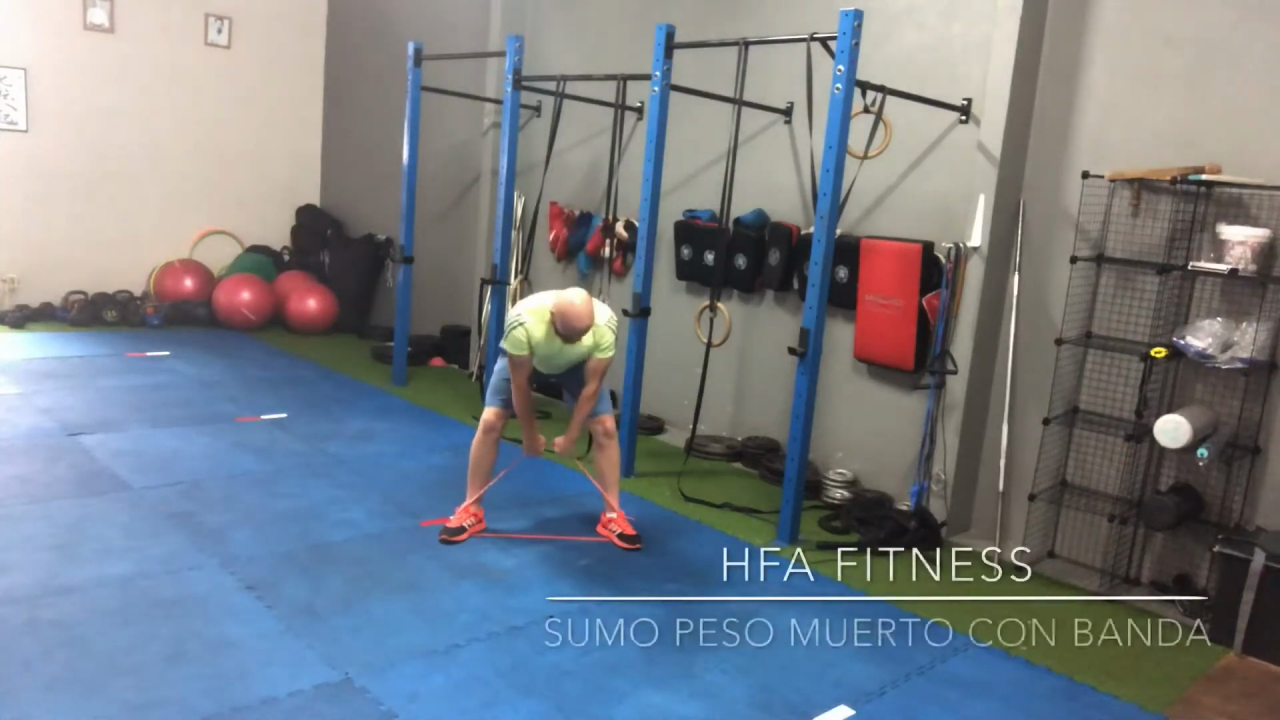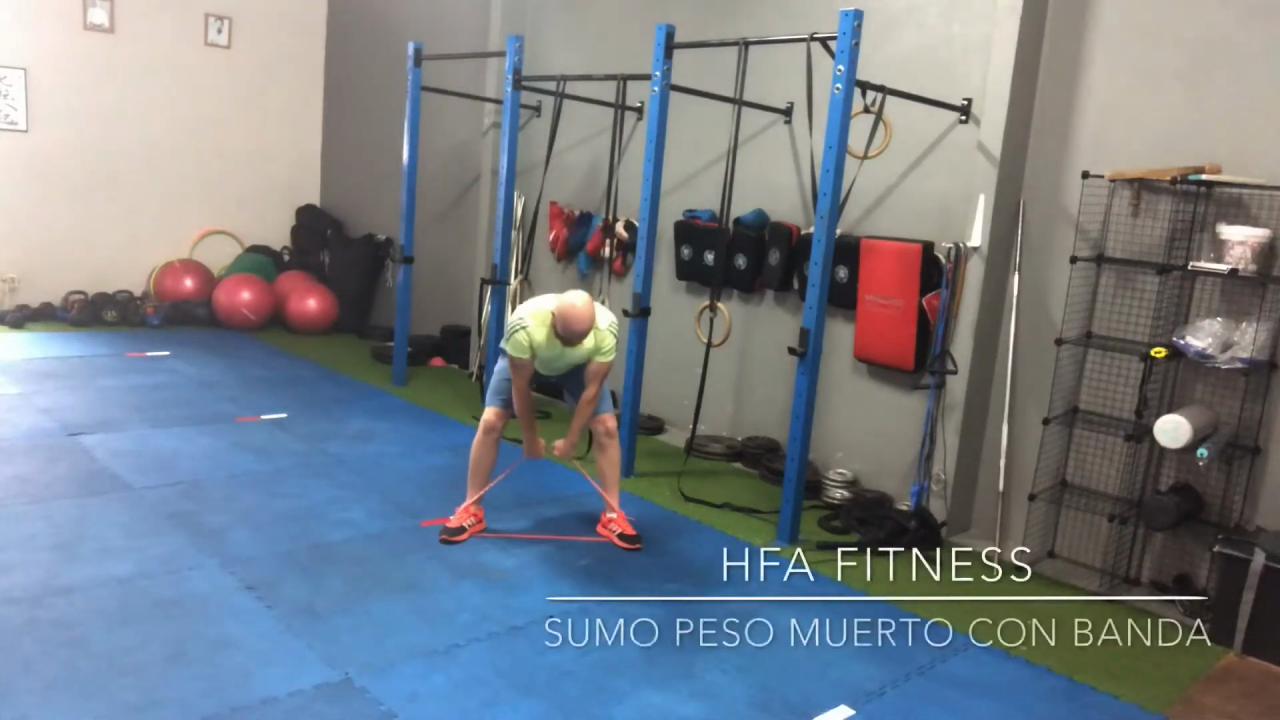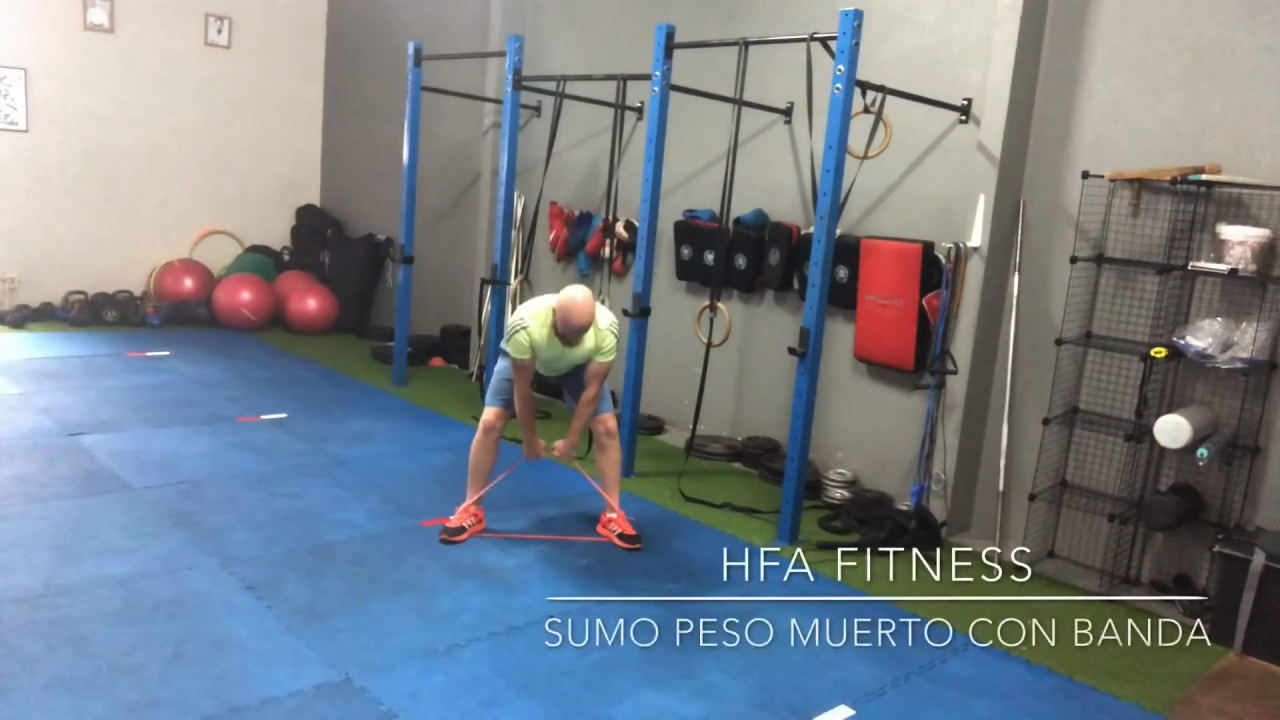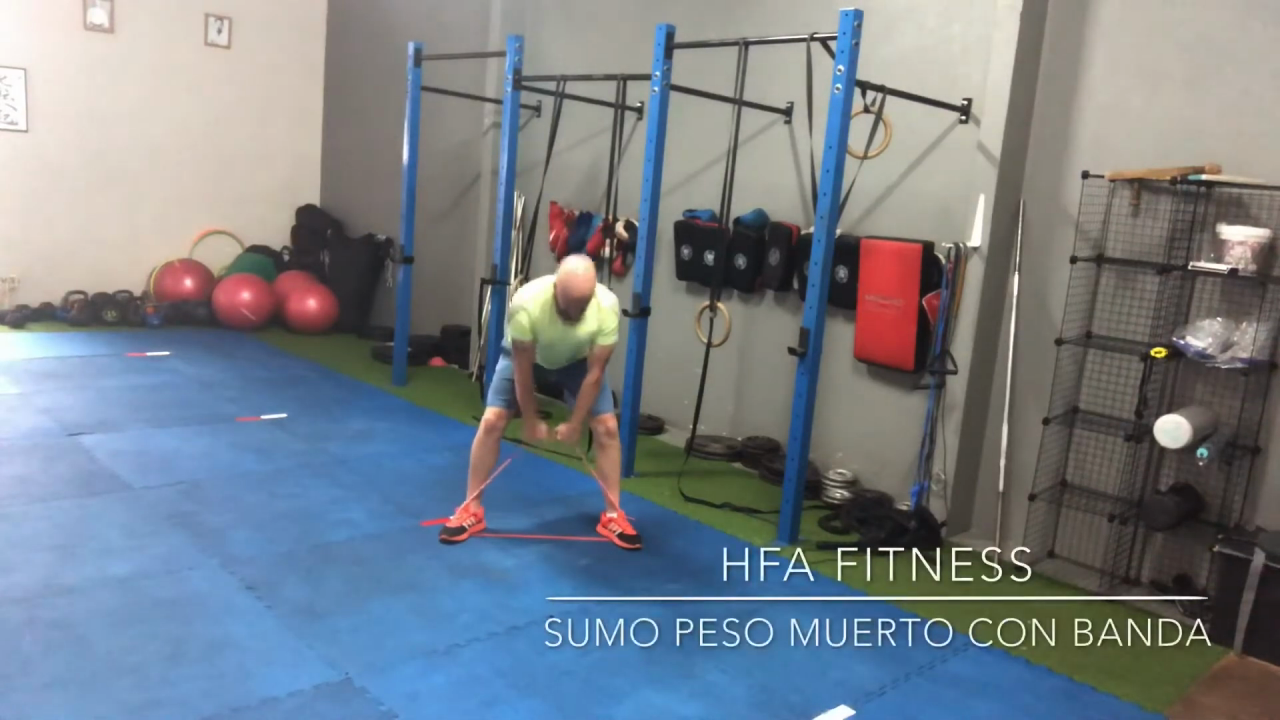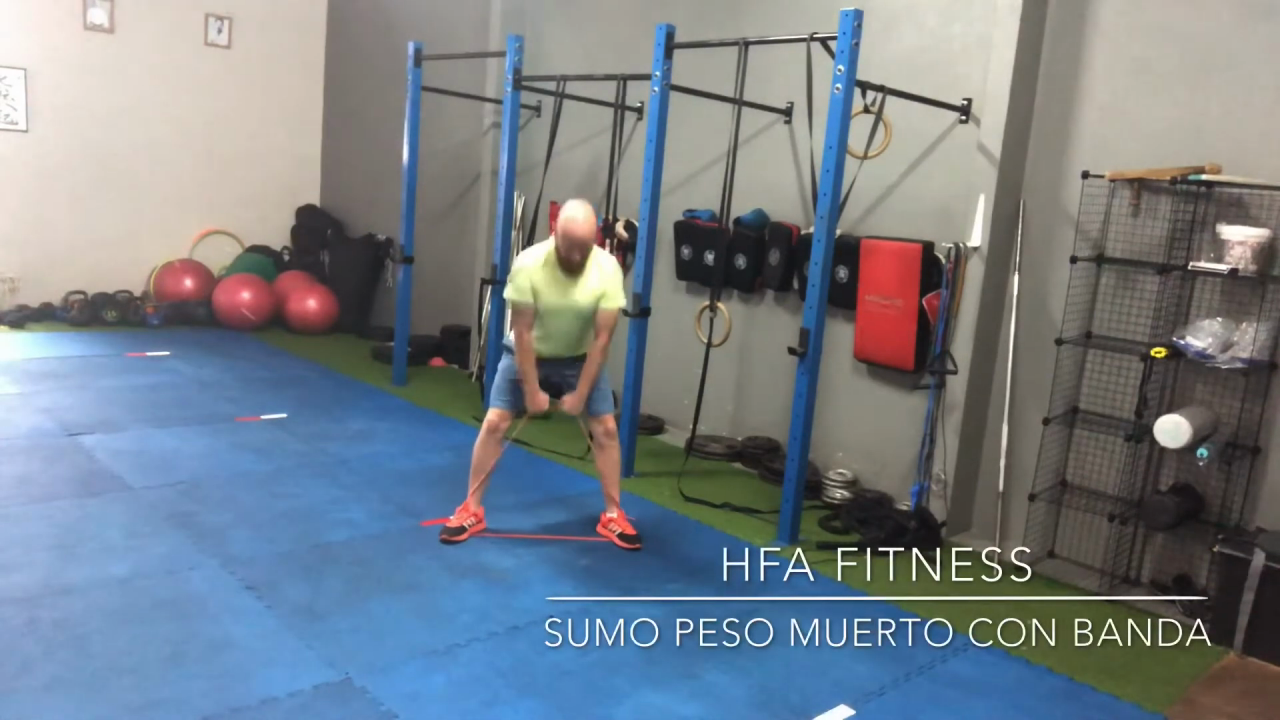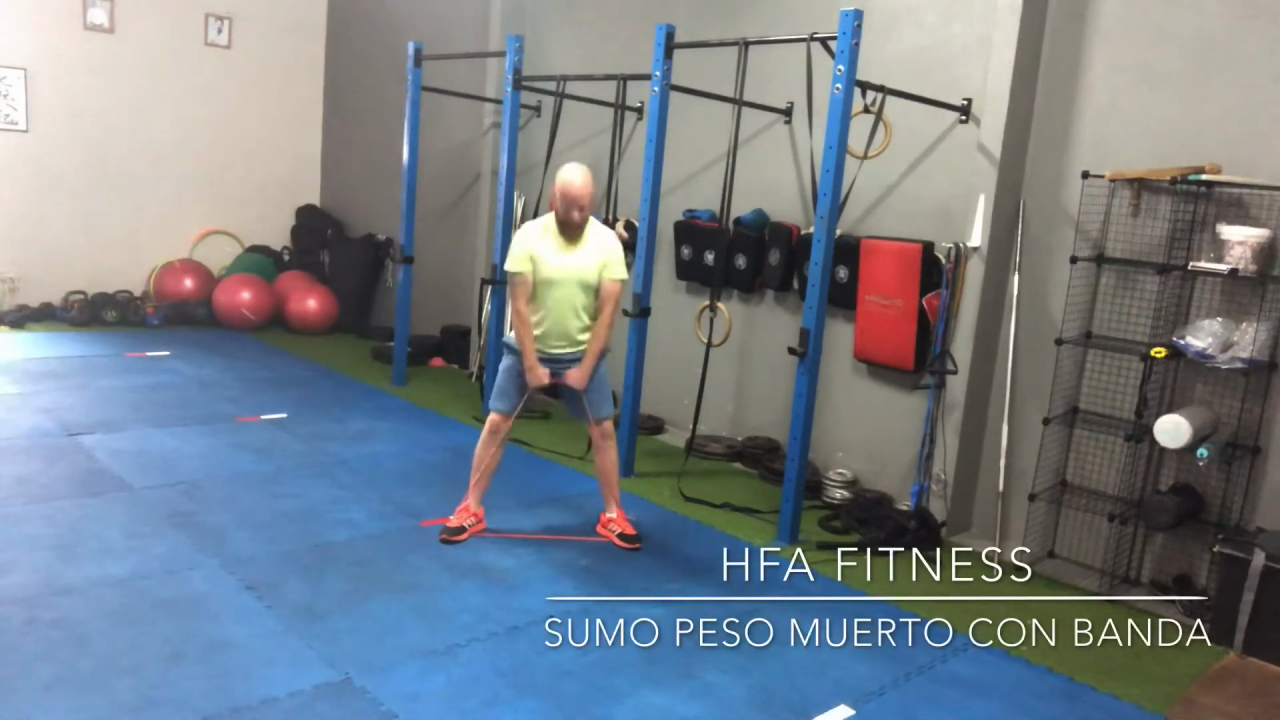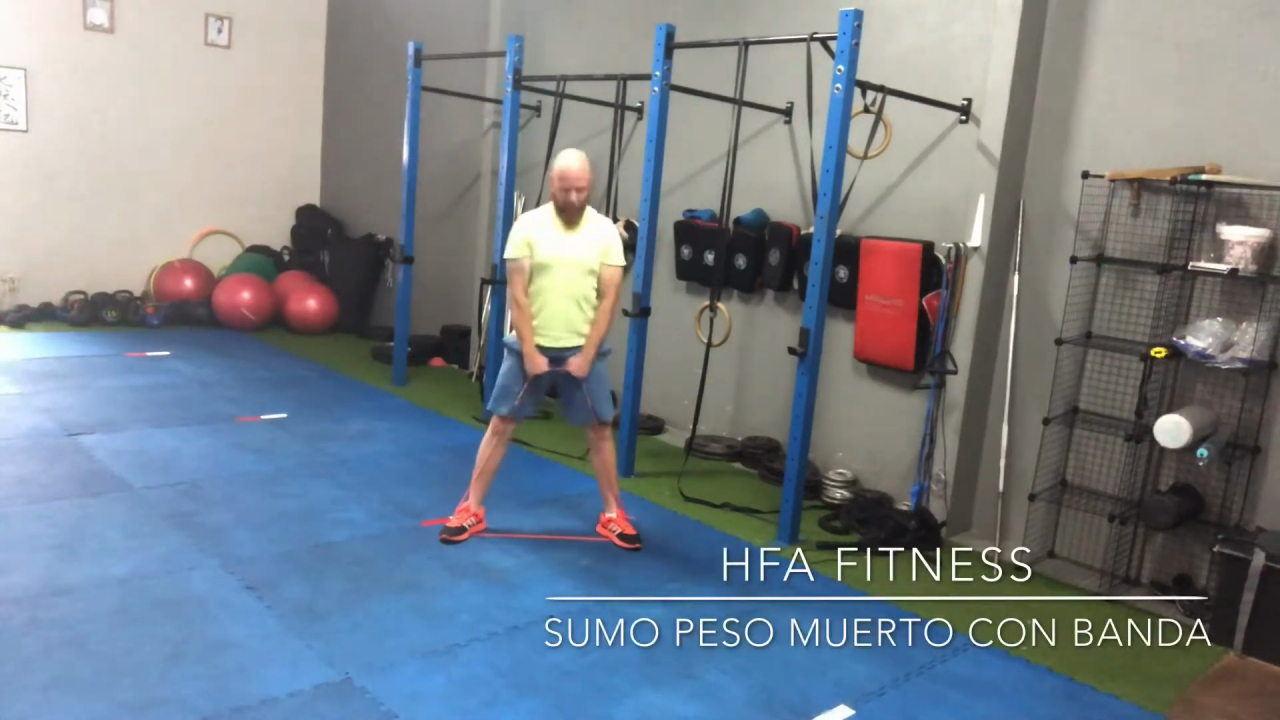
dt=0.2s
person 1, frame 1
left shoulder: (605, 323)
right shoulder: (523, 320)
left elbow: (592, 385)
right elbow: (520, 383)
left wrist: (571, 436)
right wrist: (530, 434)
left hip: (576, 364)
right hip: (521, 359)
left knee: (606, 427)
right knee: (490, 423)
left ankle: (612, 516)
right ankle: (471, 510)
person 1, frame 2
left shoulder: (606, 327)
right shoulder: (524, 323)
left elbow: (592, 389)
right elbow: (521, 386)
left wrist: (571, 440)
right wrist: (531, 438)
left hip: (578, 365)
right hip: (522, 360)
left knee: (607, 426)
right knee: (490, 422)
left ankle: (613, 516)
right ankle: (471, 510)
person 1, frame 3
left shoulder: (606, 327)
right shoulder: (525, 323)
left elbow: (592, 389)
right elbow: (523, 387)
left wrist: (571, 440)
right wrist: (531, 439)
left hip: (577, 366)
right hip: (521, 359)
left knee: (607, 427)
right knee: (490, 422)
left ankle: (613, 515)
right ankle: (471, 510)
person 1, frame 4
left shoulder: (607, 307)
right shoulder: (526, 303)
left elbow: (595, 373)
right elbow: (523, 370)
left wrist: (574, 424)
right wrist: (531, 421)
left hip: (578, 360)
right hip: (523, 352)
left knee: (607, 428)
right knee: (492, 422)
left ankle: (613, 516)
right ankle: (471, 510)
person 1, frame 5
left shoulder: (608, 270)
right shoulder: (528, 264)
left elbow: (602, 339)
right elbow: (523, 334)
left wrist: (580, 394)
right wrist: (531, 390)
left hip: (579, 356)
right hip: (527, 351)
left knee: (606, 429)
right knee: (495, 423)
left ankle: (613, 515)
right ankle: (471, 510)
person 1, frame 6
left shoulder: (608, 242)
right shoulder: (529, 236)
left elbow: (607, 312)
right elbow: (520, 307)
left wrist: (586, 368)
right wrist: (531, 365)
left hip: (582, 351)
right hip: (528, 347)
left knee: (604, 430)
right knee: (496, 425)
left ankle: (613, 515)
right ankle: (471, 509)
person 1, frame 7
left shoulder: (605, 231)
right shoulder: (528, 225)
left elbow: (608, 299)
right elbow: (517, 295)
left wrist: (587, 355)
right wrist: (530, 353)
left hip: (583, 349)
right hip: (530, 346)
left knee: (601, 430)
right knee: (500, 426)
left ankle: (613, 515)
right ankle: (472, 510)
